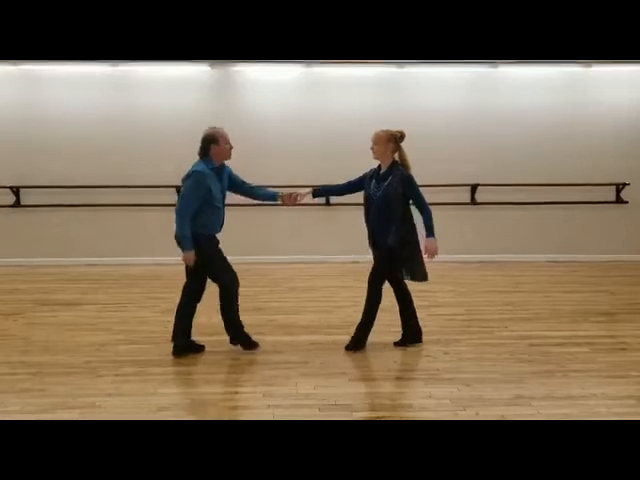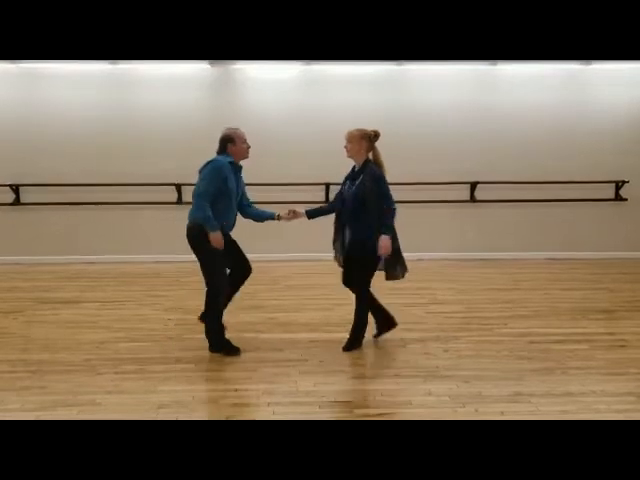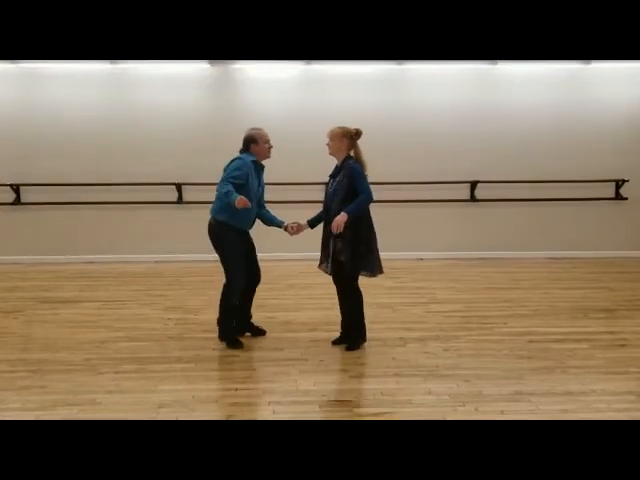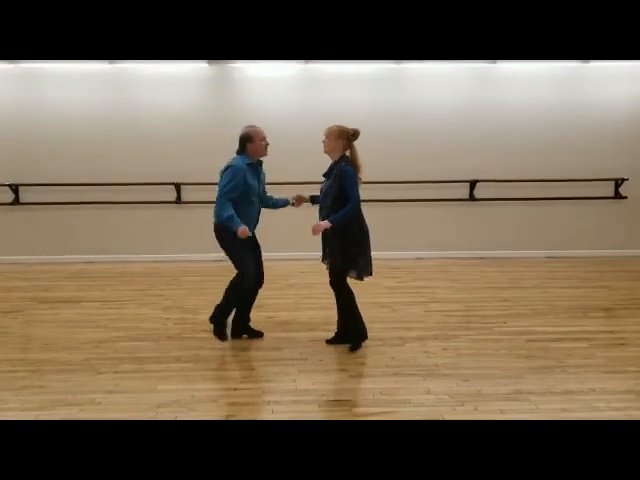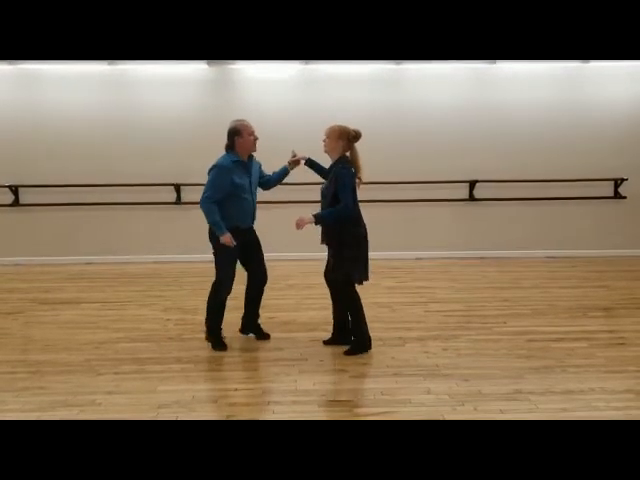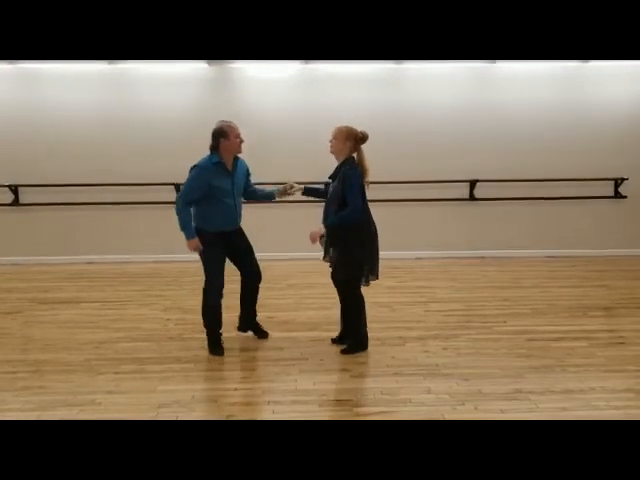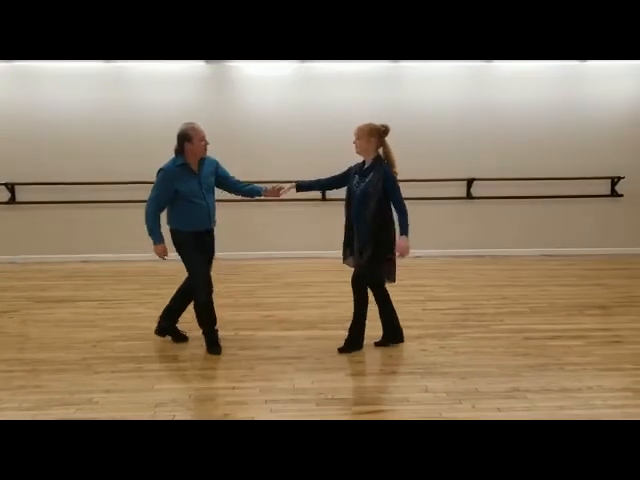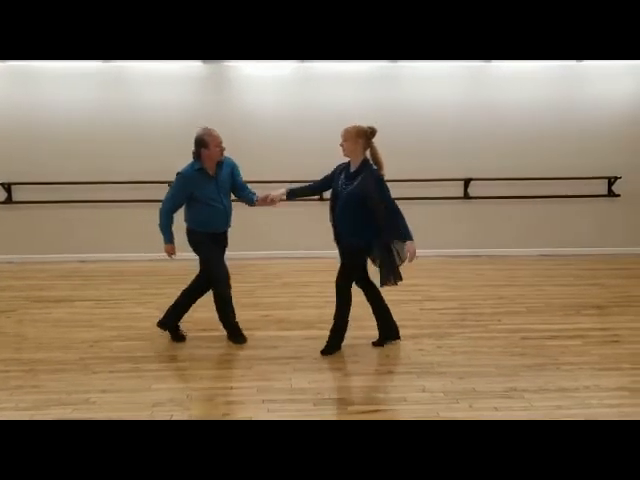
dt=0.5s
person 1, frame 1
left shoulder: (402, 176)
right shoulder: (372, 176)
left elbow: (423, 207)
right elbow: (343, 188)
left wrist: (430, 236)
right wrist: (311, 192)
left hip: (397, 242)
right hip: (381, 241)
left knee: (374, 283)
right knee: (396, 284)
left ankle: (360, 337)
right ankle: (412, 333)
person 1, frame 2
left shoulder: (374, 173)
right shoulder: (352, 174)
left elbow: (389, 206)
right elbow: (336, 205)
left wrist: (385, 233)
right wrist: (306, 214)
left hip: (370, 240)
right hip: (354, 240)
left knee: (360, 285)
right knee: (349, 280)
left ankle: (356, 336)
right ankle: (384, 319)
person 1, frame 3
left shoulder: (353, 168)
right shoulder: (337, 171)
left elbow: (367, 196)
right elbow: (330, 207)
left wrist: (346, 214)
right wrist: (307, 225)
left hip: (355, 236)
right hip: (339, 236)
left knee: (349, 282)
right knee: (339, 281)
left ankle: (358, 335)
right ankle: (348, 331)
person 1, frame 4
left shoulder: (346, 169)
right shoulder: (335, 168)
left elbow: (354, 204)
left wrist: (329, 222)
right wrist: (311, 199)
left hip: (349, 235)
right hip: (338, 236)
left knee: (338, 281)
right knee: (337, 281)
left ankle: (358, 332)
right ankle: (345, 332)
person 1, frame 5
left shoulder: (344, 171)
right shoulder: (337, 167)
left elbow: (346, 207)
left wrist: (313, 218)
right wrist: (306, 161)
left hip: (349, 236)
right hip: (339, 236)
left knee: (345, 285)
right knee: (332, 279)
left ankle: (362, 340)
right ankle: (342, 332)
person 1, frame 6
left shoulder: (351, 172)
right shoulder: (342, 170)
left elbow: (355, 210)
right elbow: (331, 194)
left wrist: (325, 228)
right wrist: (303, 190)
left hip: (357, 239)
right hip: (345, 238)
left knee: (350, 285)
right knee: (340, 280)
left ankle: (358, 340)
right ankle: (348, 331)
person 1, frame 7
left shoulder: (384, 171)
right shoulder: (357, 170)
left elbow: (399, 205)
right elbow: (329, 183)
left wrist: (403, 235)
right wrist: (296, 186)
left hip: (378, 239)
right hip: (363, 238)
left knee: (359, 282)
right knee: (374, 283)
left ankle: (355, 338)
right ankle: (393, 333)
person 1, frame 8
left shoulder: (372, 176)
right shoulder: (341, 170)
left elbow: (391, 209)
right elbow: (316, 187)
left wrist: (407, 239)
right wrist: (287, 193)
left hip: (360, 241)
right hip: (344, 240)
left knee: (343, 285)
right knee: (363, 284)
left ankle: (336, 340)
right ankle: (388, 330)
person 2, frame 1
left shoulder: (222, 171)
right shoulder: (199, 174)
left elbow: (246, 189)
right elbow: (183, 212)
left wrist: (279, 197)
right wrist: (187, 247)
left hip: (203, 238)
right hip: (196, 240)
left knee: (194, 288)
right knee: (229, 282)
left ankle: (181, 342)
right ankle: (237, 334)
person 2, frame 2
left shoulder: (236, 173)
right shoulder: (217, 166)
left elbow: (246, 209)
right elbow: (200, 198)
left wrist: (276, 216)
right wrist: (212, 228)
left hip: (221, 233)
right hip: (203, 233)
left knee: (243, 269)
right knee: (218, 284)
left ankle: (211, 313)
right ankle: (216, 340)
person 2, frame 3
left shoulder: (258, 173)
right shoulder: (241, 164)
left elbow: (260, 209)
right elbow: (224, 186)
left wrist: (282, 225)
right wrist: (235, 198)
left hip: (241, 231)
right hip: (223, 229)
left knee: (253, 276)
right knee: (235, 280)
left ankle: (242, 323)
right ankle: (226, 330)
person 2, frame 4
left shoulder: (257, 168)
right shoulder: (237, 168)
left elbow: (262, 199)
right elbow: (222, 201)
left wrist: (288, 201)
right wrist: (237, 225)
left hip: (247, 231)
right hip: (230, 231)
left knee: (257, 278)
right knee: (247, 273)
left ankle: (241, 324)
right ankle: (220, 316)
person 2, frame 5
left shoulder: (252, 163)
right shoulder: (223, 167)
left elbow: (265, 182)
right elbow: (207, 202)
left wrist: (287, 169)
right wrist: (221, 232)
left hip: (247, 231)
right hip: (226, 234)
left knee: (259, 275)
right knee: (224, 282)
left ankle: (250, 323)
right ankle: (213, 332)
person 2, frame 6
left shoulder: (241, 165)
right shoulder: (203, 169)
left elbow: (249, 192)
right elbow: (182, 203)
left wrist: (276, 194)
right wrist: (190, 235)
left hip: (234, 232)
right hip: (209, 236)
left knee: (253, 274)
right knee: (215, 286)
left ankle: (248, 320)
right ankle: (214, 336)
person 2, frame 7
left shoulder: (210, 164)
right shoulder: (169, 172)
left elbow: (233, 185)
right elbow: (153, 209)
left wrist: (263, 192)
right wrist: (157, 240)
left hip: (206, 233)
right hip: (184, 236)
left knee: (196, 281)
right knee: (202, 283)
left ankle: (166, 323)
right ankle: (210, 333)
person 2, frame 8
left shoulder: (229, 166)
right shoulder: (188, 176)
left elbow: (241, 190)
right elbow: (167, 208)
left wrist: (254, 199)
right wrist: (168, 240)
left hip: (221, 234)
right hip: (201, 236)
left knee: (206, 280)
right knee: (220, 279)
left ankle: (170, 319)
right ankle: (231, 327)
